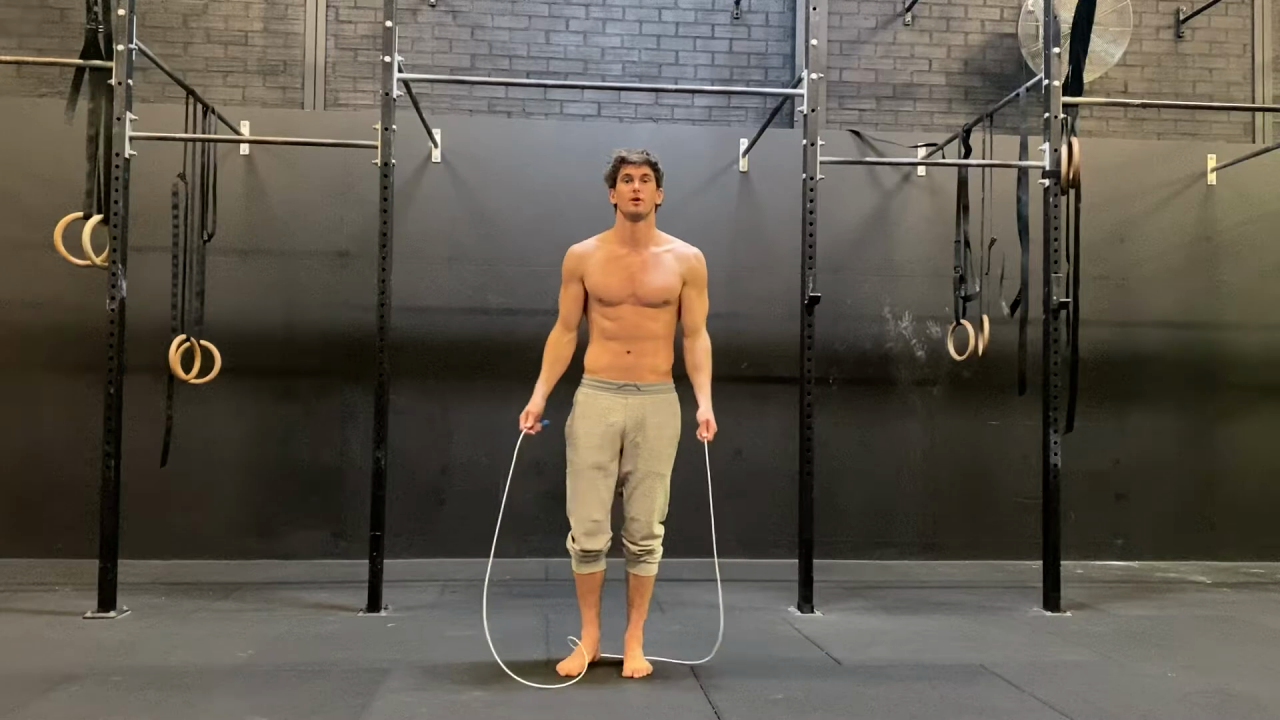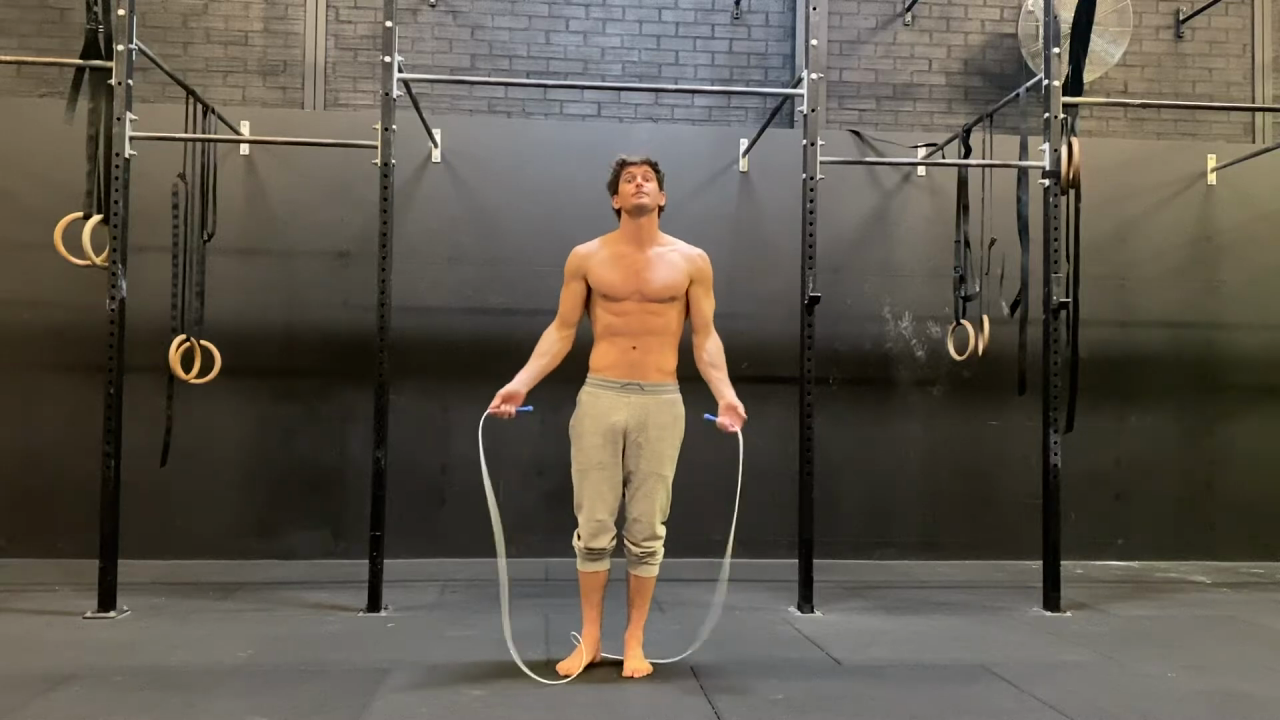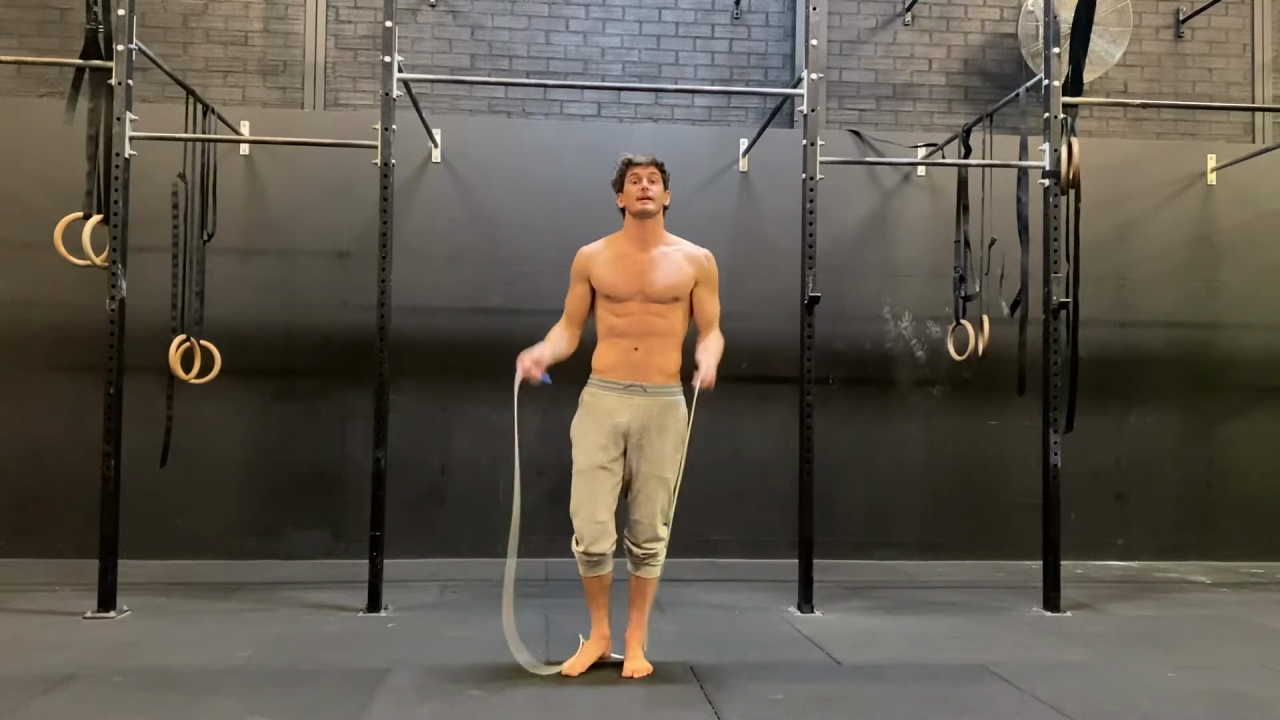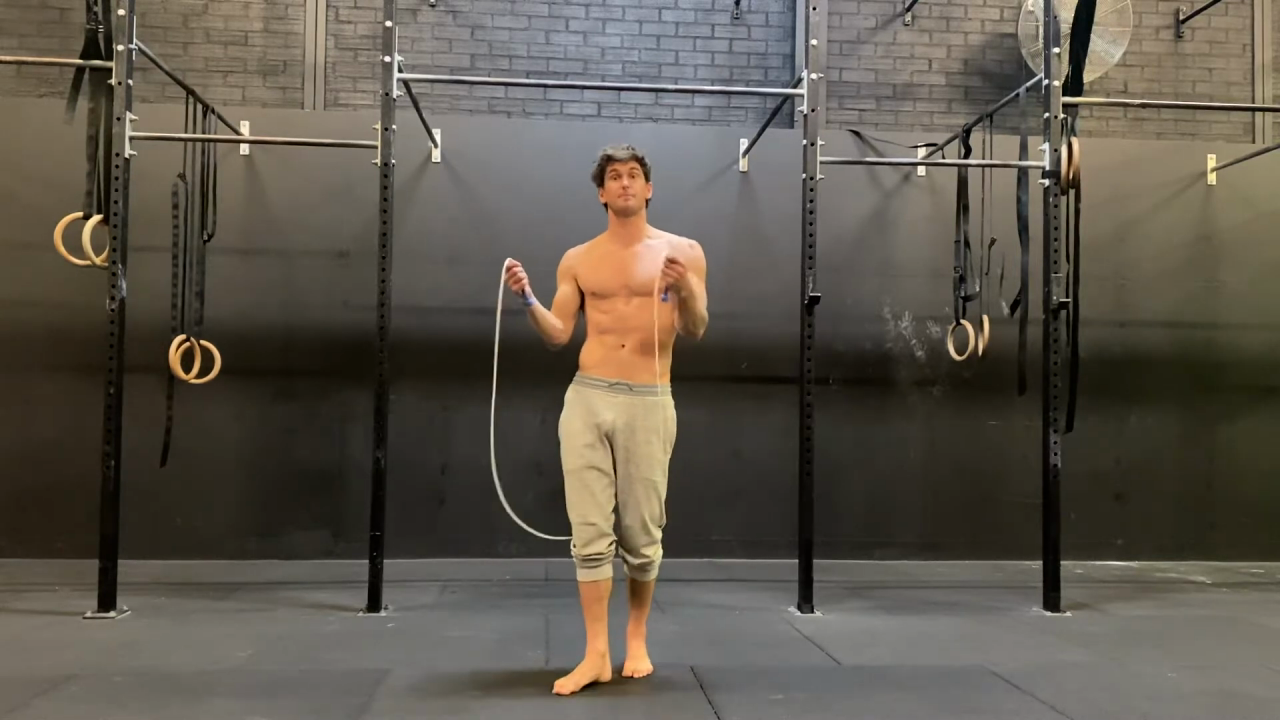
dt=0.7s
person 1, frame 1
left shoulder: (686, 260)
right shoulder: (582, 256)
left elbow: (695, 336)
right elbow: (565, 331)
left wrist: (704, 401)
right wrist: (540, 394)
left hip: (657, 403)
right hip: (595, 399)
left knee: (644, 531)
right knee: (587, 527)
left ankle: (634, 642)
right ankle: (588, 639)
person 1, frame 2
left shoulder: (690, 259)
right shoulder: (586, 257)
left elbow: (705, 334)
right elbow: (562, 329)
left wrist: (724, 389)
right wrist: (522, 381)
left hip: (661, 402)
right hip: (599, 398)
left knee: (646, 529)
right knee: (592, 525)
left ankle: (634, 641)
right ankle: (589, 638)
person 1, frame 3
left shoulder: (696, 260)
right shoulder: (591, 258)
left elbow: (711, 331)
right elbow: (569, 329)
left wrist: (708, 359)
right wrist: (540, 352)
left hip: (663, 405)
right hip: (601, 401)
left knee: (648, 532)
right knee: (591, 529)
left ankle: (635, 640)
right ankle: (598, 632)
person 1, frame 4
left shoulder: (682, 250)
right shoulder: (577, 259)
left elbow: (695, 329)
right elbow: (558, 334)
left wrist: (685, 290)
right wrist: (528, 298)
left hip: (649, 403)
right hip: (586, 400)
left knee: (642, 534)
right knee: (590, 533)
left ankle: (636, 637)
right ankle: (596, 653)
